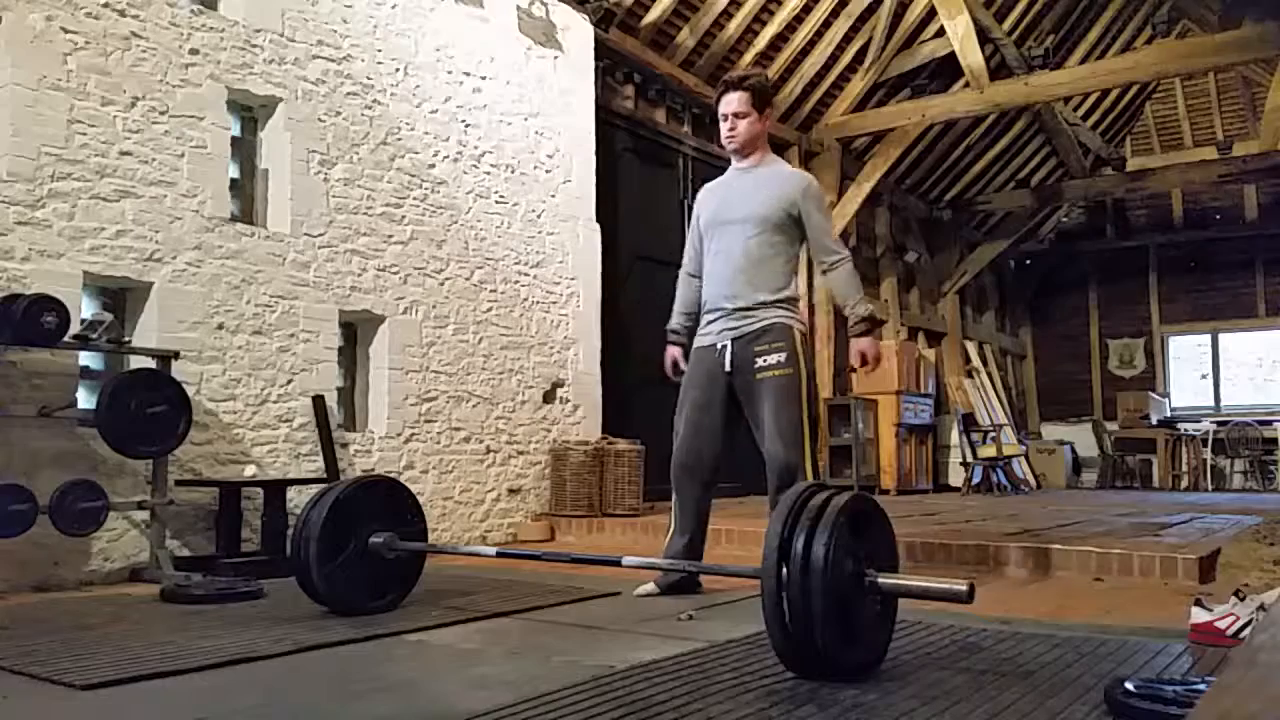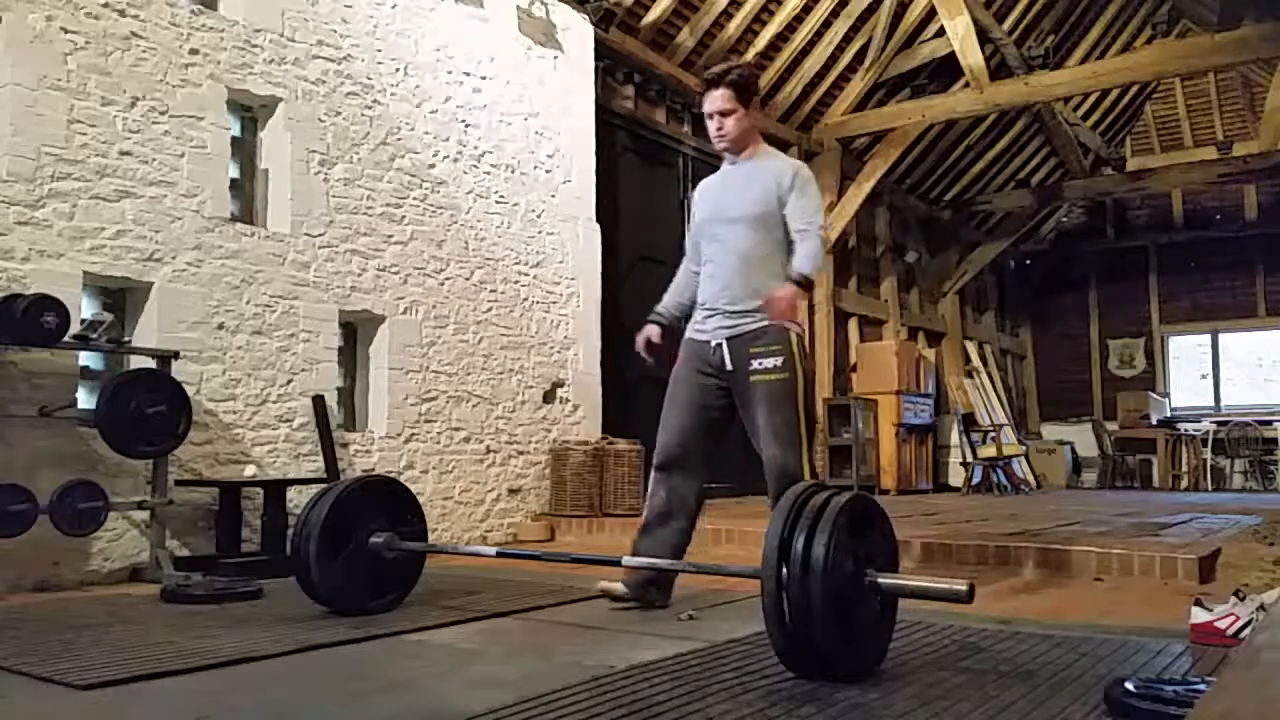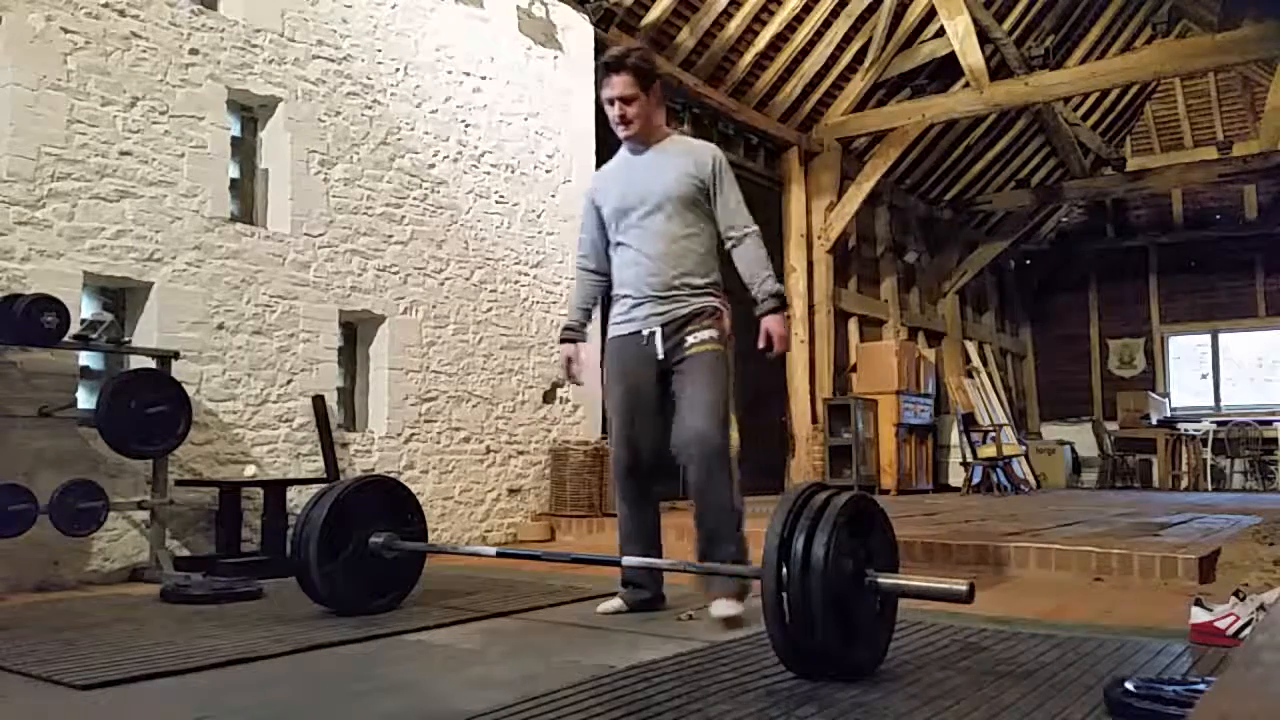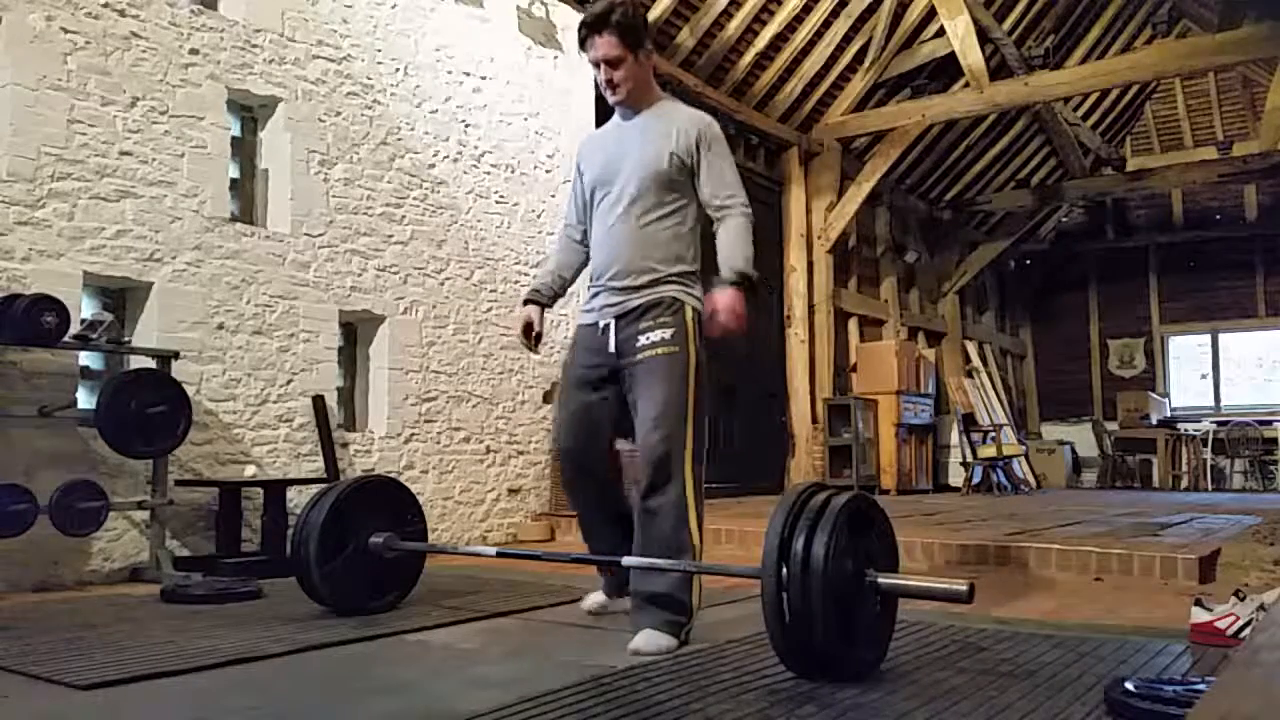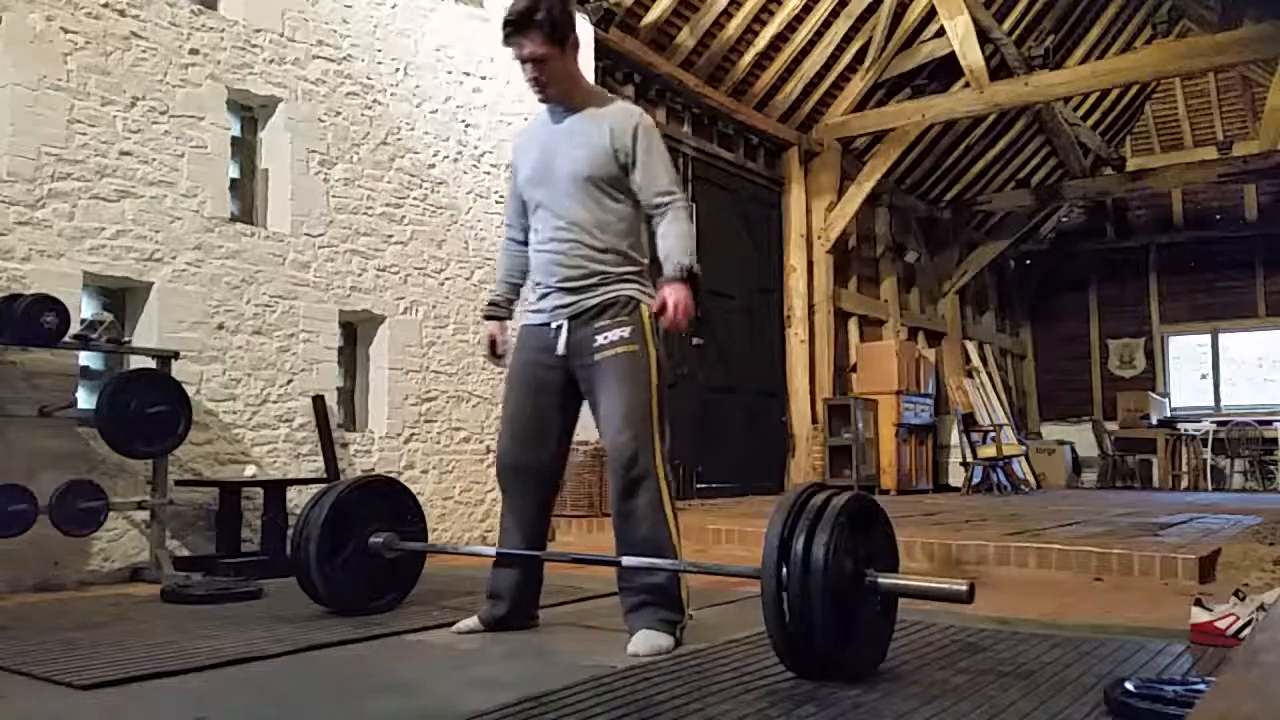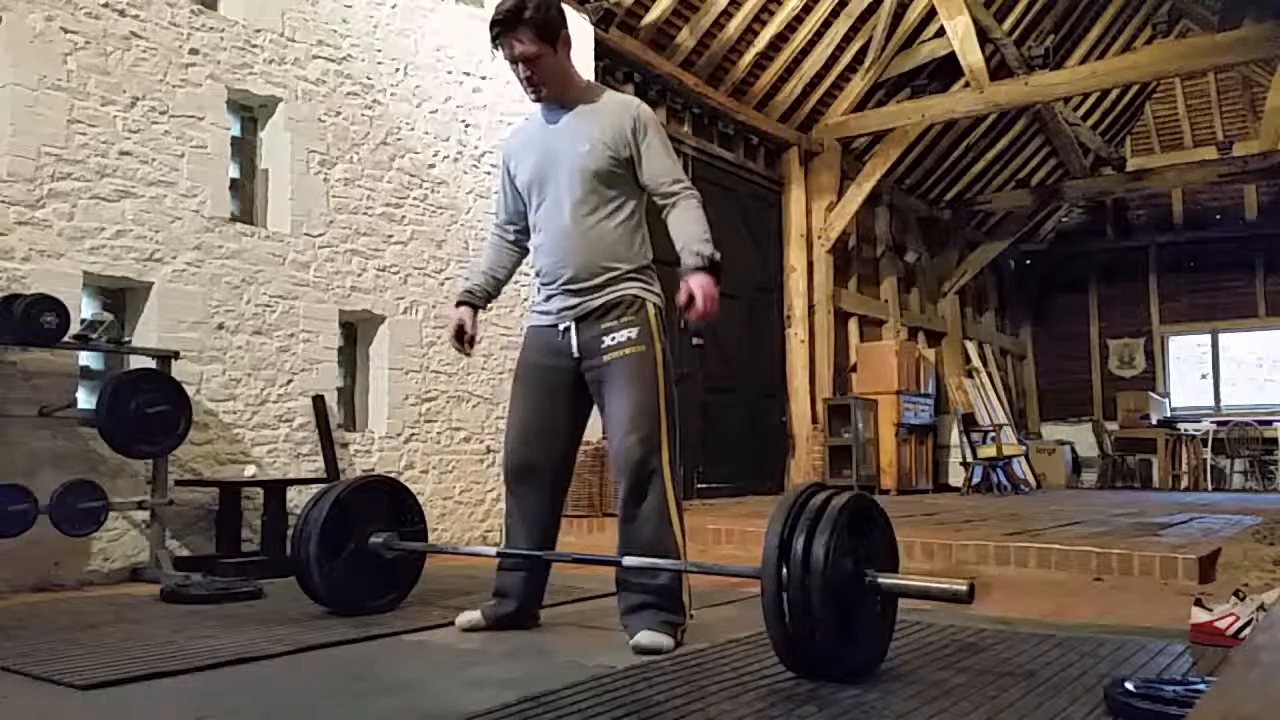
dt=0.5s
person 1, frame 1
left shoulder: (796, 185)
right shoulder: (708, 195)
left elbow: (833, 260)
left wrist: (862, 325)
right wrist: (677, 334)
left hip: (771, 336)
right hip: (710, 341)
left knee: (786, 459)
right knee: (689, 457)
right ankle: (680, 568)
person 1, frame 2
left shoulder: (789, 174)
right shoulder: (705, 190)
left elbow: (811, 238)
left wrist: (796, 284)
right wrist: (659, 318)
left hip: (765, 337)
right hip: (703, 340)
left knee: (784, 463)
right knee: (675, 455)
right ankle: (650, 575)
person 1, frame 3
left shoulder: (702, 158)
right shoulder: (603, 181)
left elbow: (741, 236)
right elbow: (590, 266)
left wrist: (771, 303)
right wrist: (572, 332)
left hip: (695, 321)
right hip: (629, 334)
left knee: (703, 443)
right knee: (632, 464)
left ankle: (726, 581)
right ankle: (643, 584)
person 1, frame 4
left shoulder: (693, 128)
right shoulder: (592, 146)
left elbow: (731, 212)
left wrist: (733, 281)
right wrist: (537, 296)
left hip: (662, 313)
right hip: (596, 319)
left knee: (661, 458)
right knee: (577, 453)
left ankle: (663, 610)
right ankle: (621, 575)
person 1, frame 5
left shoulder: (627, 123)
right shoulder: (527, 142)
left elbow: (669, 207)
left wrist: (680, 277)
right wrist: (498, 308)
left hip: (616, 312)
right hip: (543, 323)
left knee: (632, 456)
right knee: (522, 462)
left ankle: (654, 612)
right ankle: (510, 601)
person 1, frame 6
left shoulder: (627, 116)
right shoulder: (517, 144)
left elbow: (677, 196)
right elbow: (509, 234)
left wrist: (700, 264)
right wrist: (471, 298)
left hip: (623, 312)
right hip: (549, 324)
left knee: (639, 458)
right knee: (529, 464)
left ankle: (654, 612)
right ankle: (515, 598)
